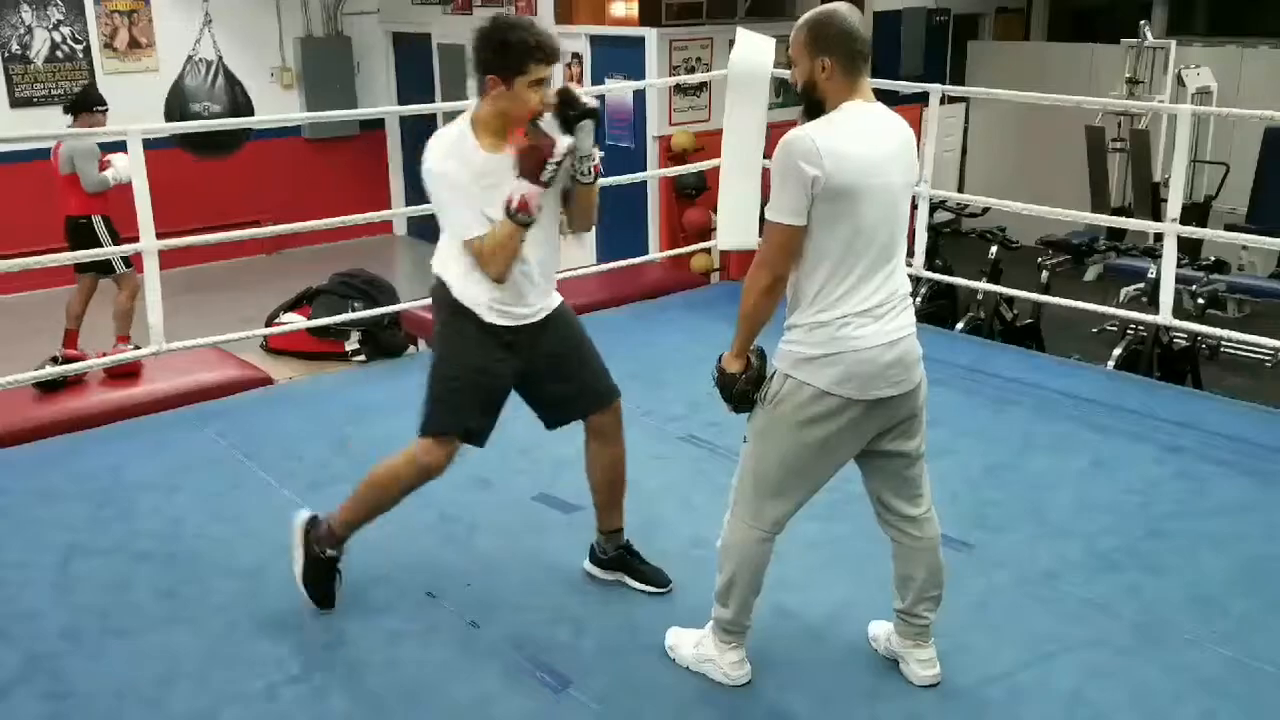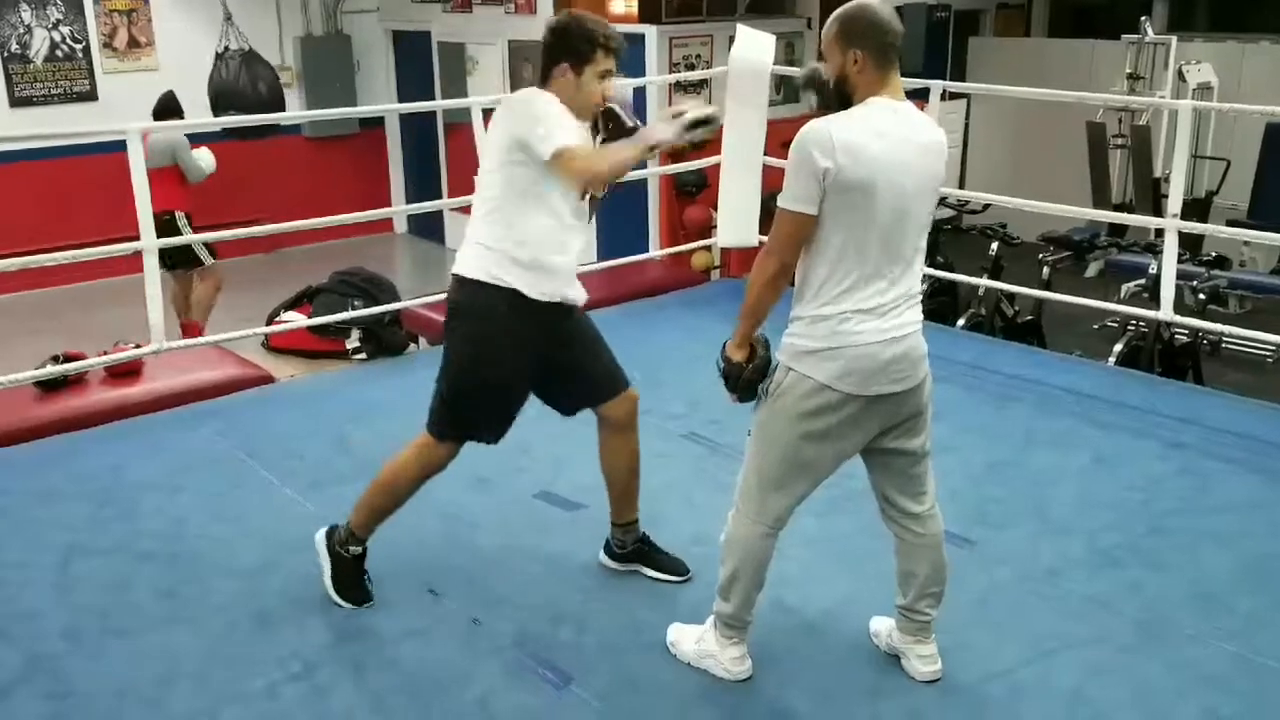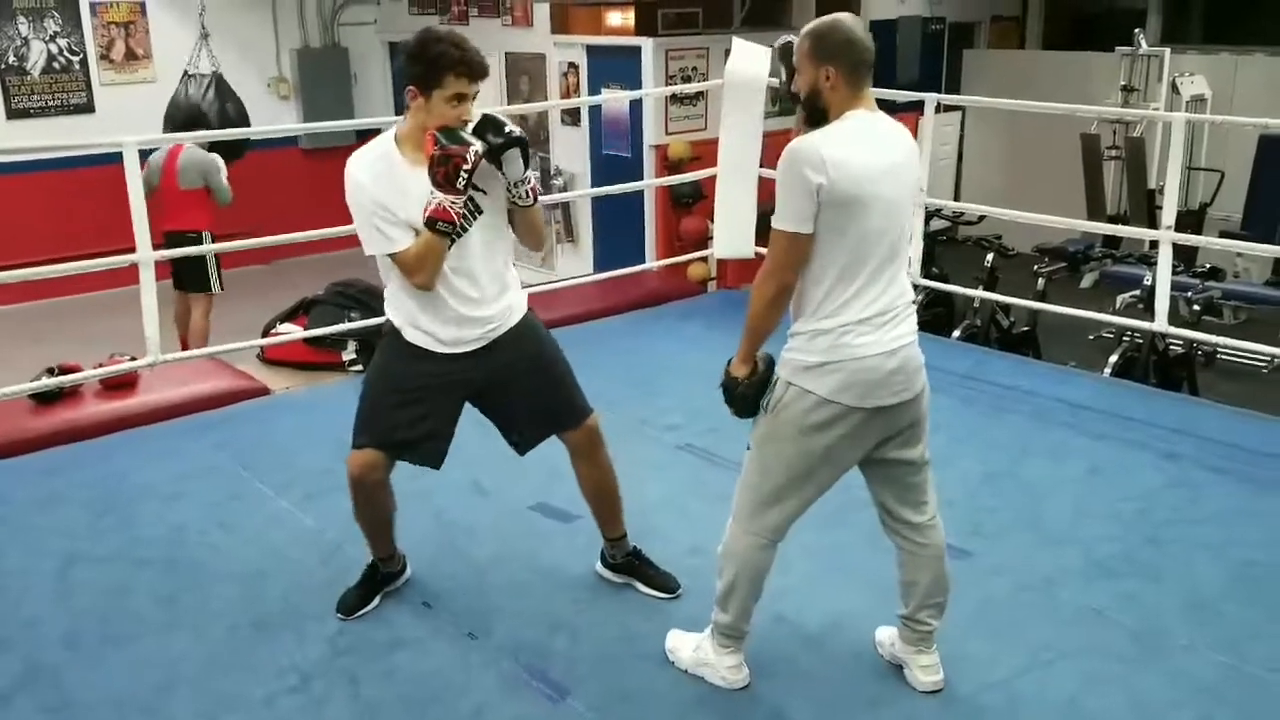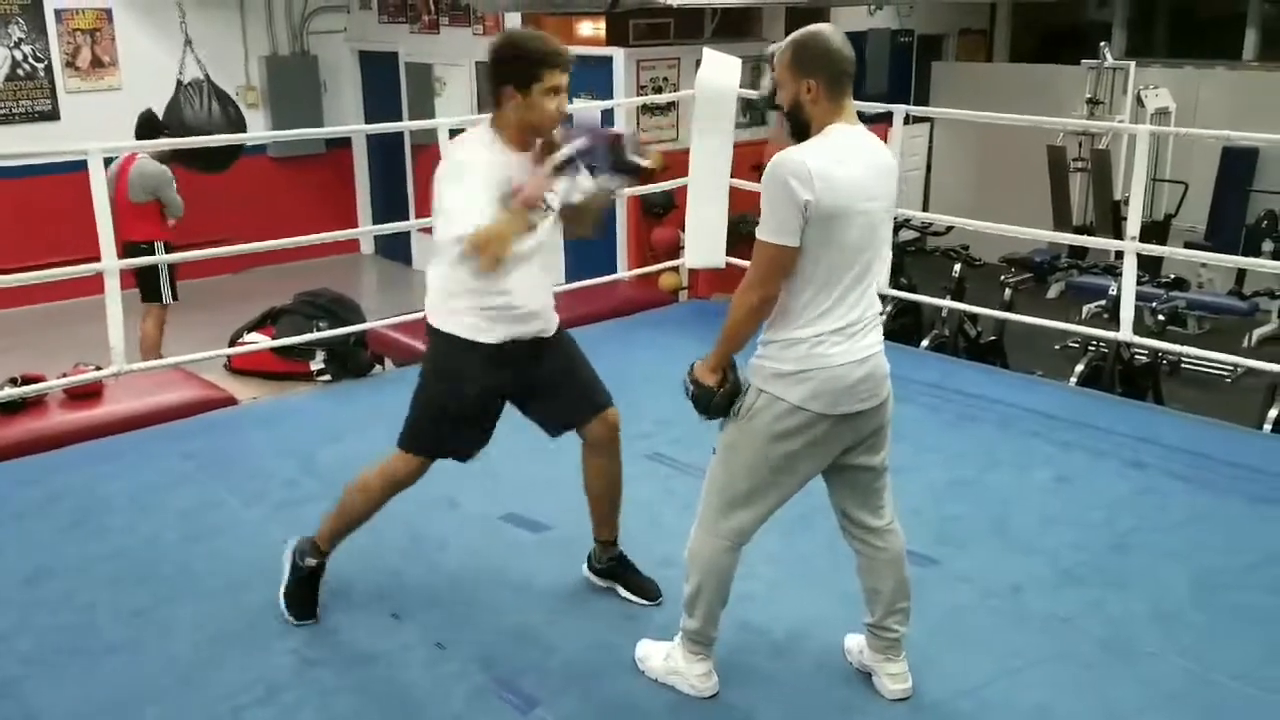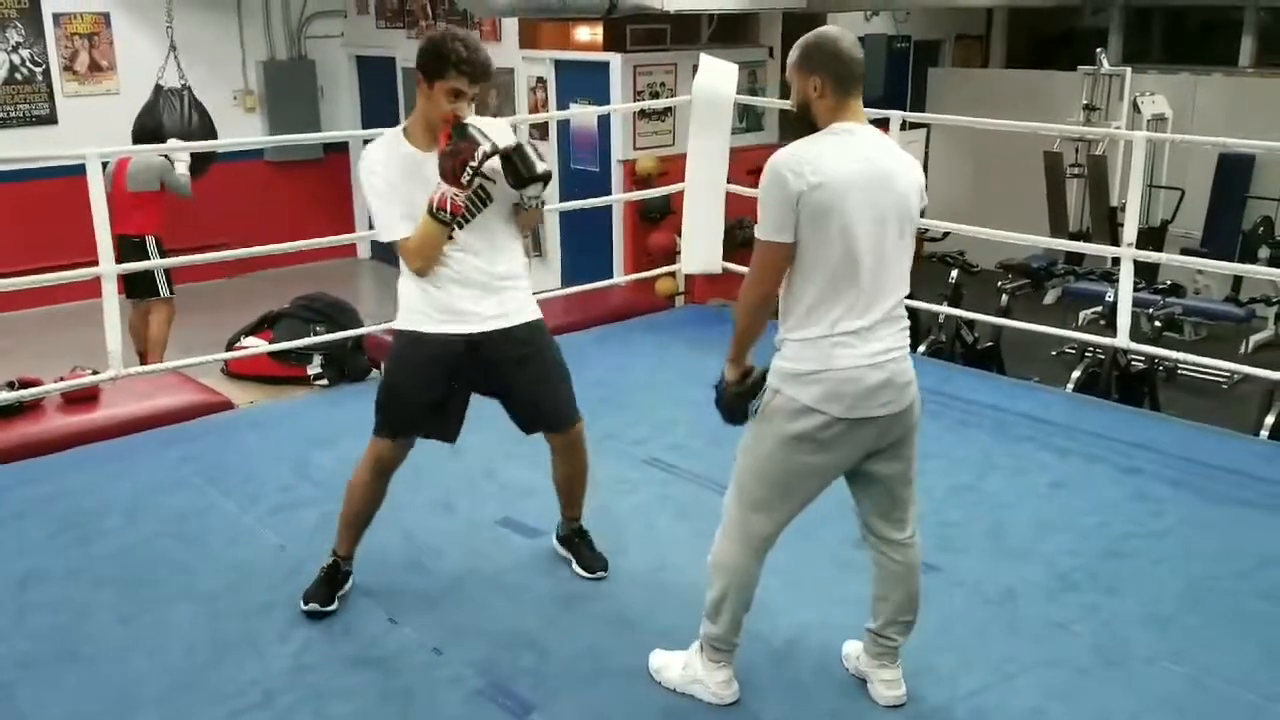
dt=1s
person 1, frame 1
left shoulder: (804, 145)
right shoulder: (900, 133)
left elbow: (770, 272)
left wrist: (738, 352)
left hip: (823, 369)
right hip: (898, 359)
left knee: (754, 511)
right knee: (909, 508)
left ankle: (725, 647)
right ankle: (916, 644)
person 1, frame 2
left shoulder: (823, 138)
right shoulder: (932, 138)
left elbow: (777, 259)
left wrist: (741, 339)
left hip: (826, 363)
right hip: (903, 357)
left knee: (757, 505)
right knee: (913, 505)
left ankle: (726, 643)
right ankle: (917, 639)
person 1, frame 3
left shoulder: (809, 154)
right shoulder: (902, 141)
left elbow: (778, 276)
left wrist: (745, 357)
right wrist: (809, 112)
left hip: (826, 377)
right hip: (900, 368)
left knee: (756, 517)
right knee: (914, 515)
left ankle: (723, 650)
right ankle: (919, 650)
person 1, frame 4
left shoulder: (794, 168)
right shoulder: (878, 153)
left elbow: (762, 290)
left wrist: (715, 361)
right wrist: (787, 131)
left hip: (797, 385)
right hip: (867, 377)
left knee: (721, 520)
right knee: (873, 520)
left ankle: (693, 658)
right ankle: (888, 657)
person 1, frame 5
left shoulder: (794, 165)
right shoulder: (905, 165)
left elbow: (762, 284)
left wrist: (736, 360)
left hip: (813, 389)
right hip: (892, 384)
left knee: (745, 528)
right knee: (894, 532)
left ankle: (712, 665)
right ankle: (883, 664)
person 2, frame 1
left shoulder: (544, 129)
right shoulder: (447, 153)
left elbow: (580, 221)
right elbow: (492, 263)
left wrist: (583, 150)
right wrist: (531, 187)
left hip: (538, 308)
right hip: (475, 315)
left knee: (606, 416)
right knee: (435, 452)
left ankle: (610, 548)
right ankle: (323, 538)
person 2, frame 2
left shoulder: (561, 126)
right shoulder: (533, 111)
right elbow: (592, 172)
left wrist: (610, 148)
right wrist: (659, 135)
left hip: (548, 300)
right hip: (492, 303)
left knee: (621, 407)
right knee: (441, 447)
left ankle: (626, 542)
right ankle: (346, 540)
person 2, frame 3
left shoulder: (486, 144)
right shoulder: (368, 169)
left elbow: (536, 242)
right elbow: (420, 275)
left wrist: (518, 172)
right wrist: (447, 197)
left hip: (505, 328)
right hip: (422, 344)
left knee: (585, 433)
right knee: (365, 466)
left ankle: (618, 553)
right ankle: (386, 565)
person 2, frame 4
left shoulder: (535, 155)
right shoulder: (467, 159)
left elbow: (574, 226)
right elbow: (484, 256)
left wrist: (599, 197)
right wrist: (529, 196)
left hip: (535, 328)
right hip: (470, 335)
left knee: (603, 428)
right knee: (411, 464)
left ankle: (606, 556)
right ankle: (311, 556)
person 2, frame 5
left shoulder: (494, 135)
right shoulder: (382, 159)
left elbow: (531, 227)
right elbow: (419, 259)
left wrist: (532, 190)
right wrist: (450, 193)
left hip: (512, 319)
right hip: (430, 327)
left knee: (567, 432)
right knee: (383, 452)
left ankle: (571, 531)
right ankle: (339, 565)
person 3, frame 1
left shoulder: (63, 142)
right shoulder: (82, 144)
right elbow: (93, 184)
left wrist: (104, 166)
right wrist: (117, 173)
left hip: (75, 222)
right hip: (91, 222)
left knee: (85, 285)
right knee: (129, 284)
left ankle: (69, 348)
right ankle: (123, 345)
person 3, frame 2
left shoulder: (140, 144)
right shoulder: (173, 139)
right elbow: (195, 176)
right wrist: (205, 163)
left hip: (154, 220)
right hip: (174, 218)
left knee: (181, 279)
right knee: (211, 277)
left ankle: (188, 335)
right ankle: (196, 334)
person 3, frame 3
left shoulder: (156, 158)
right shoulder: (202, 159)
left elbow: (144, 192)
right elbow: (225, 198)
right wrist: (220, 176)
left hip: (170, 236)
right hip: (196, 236)
left knee: (184, 295)
right knee: (201, 302)
left ankle: (186, 350)
person 3, frame 4
left shoulder: (117, 166)
right shoulder: (157, 171)
right elbow: (177, 211)
right wrist: (171, 190)
left hip: (131, 244)
right hip: (152, 246)
left knee: (152, 307)
right knee: (156, 312)
left ankle: (153, 359)
person 3, frame 5
left shoulder: (115, 165)
right shoulder: (156, 163)
right elbow: (185, 190)
right wrist: (182, 163)
left hip: (124, 242)
right hip: (144, 242)
left knee: (139, 306)
right knee: (163, 308)
left ankle: (145, 364)
